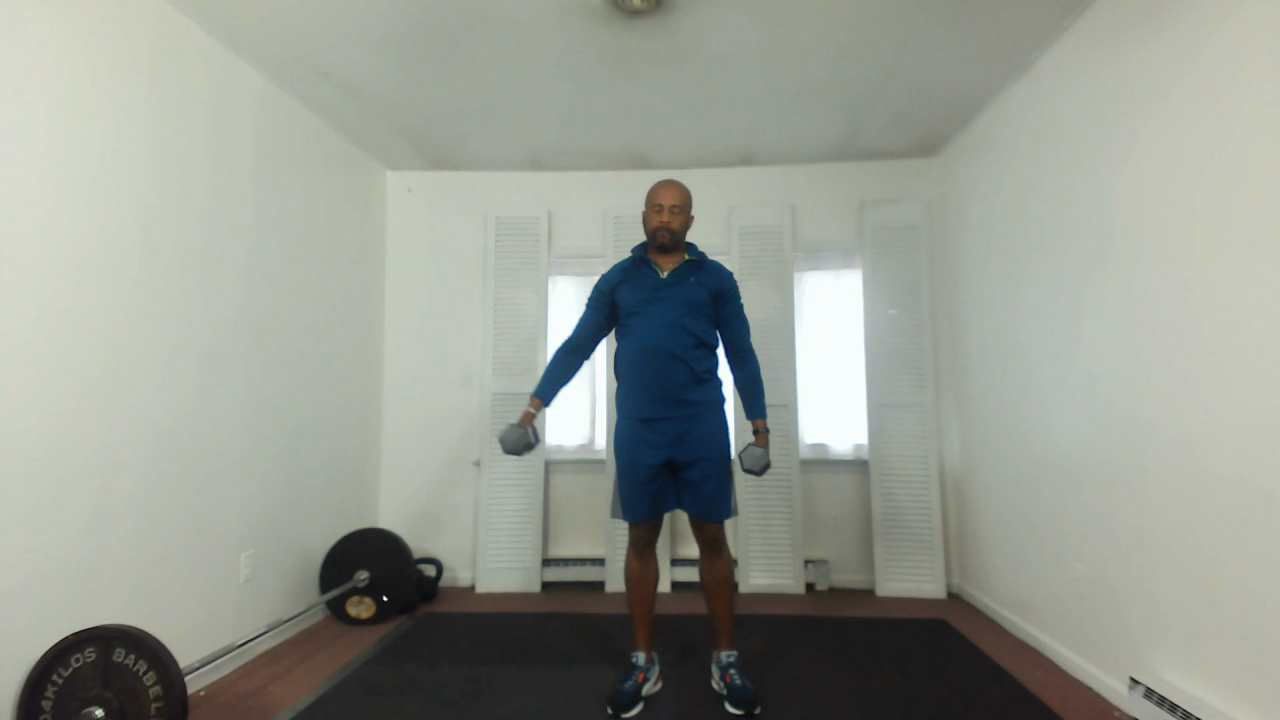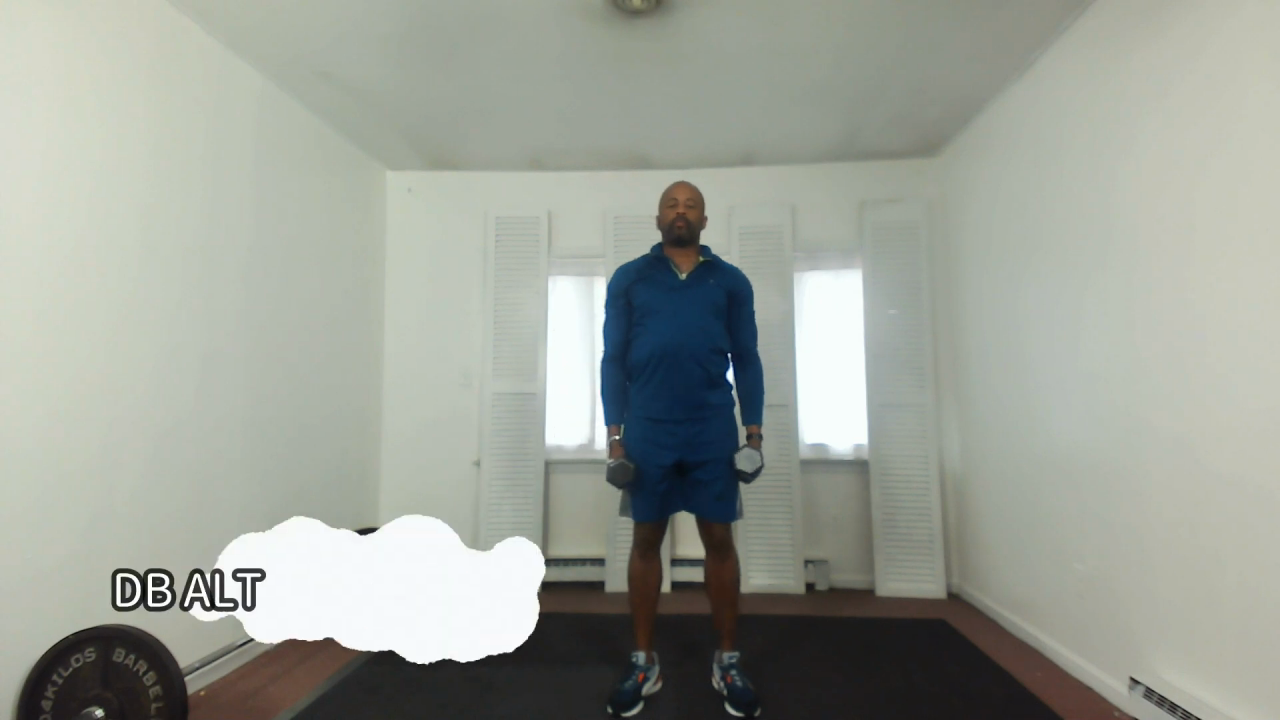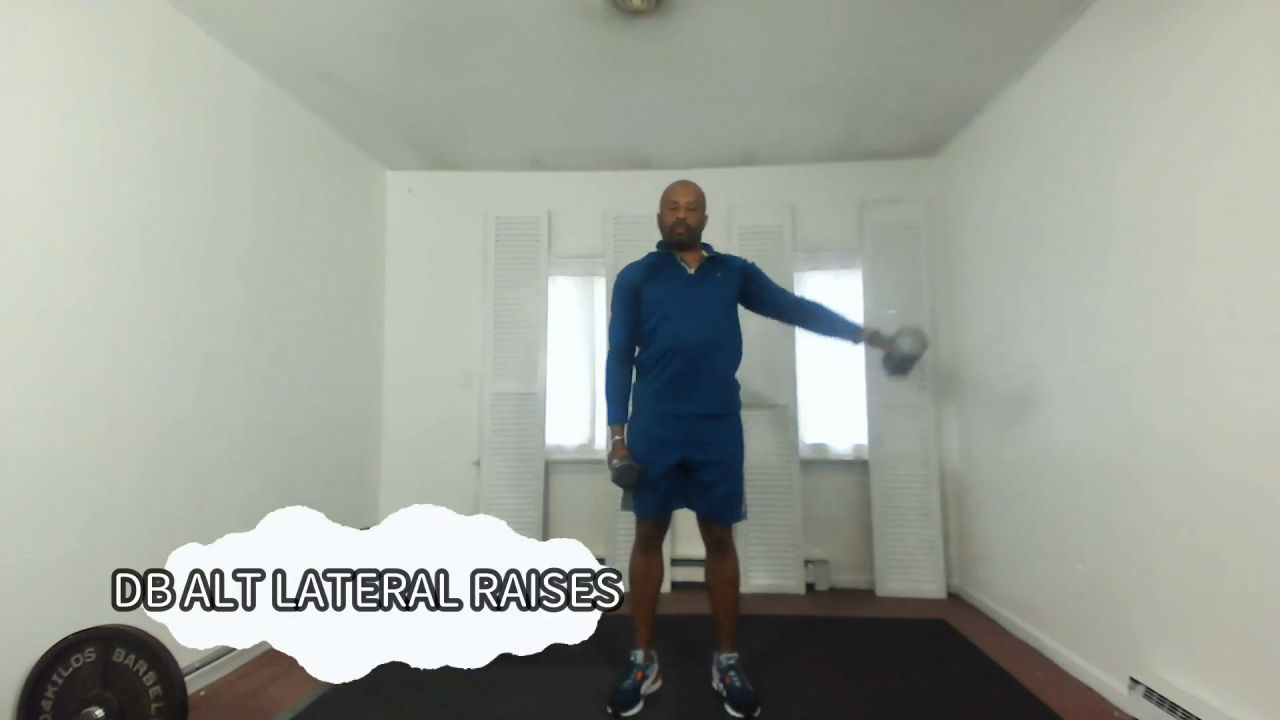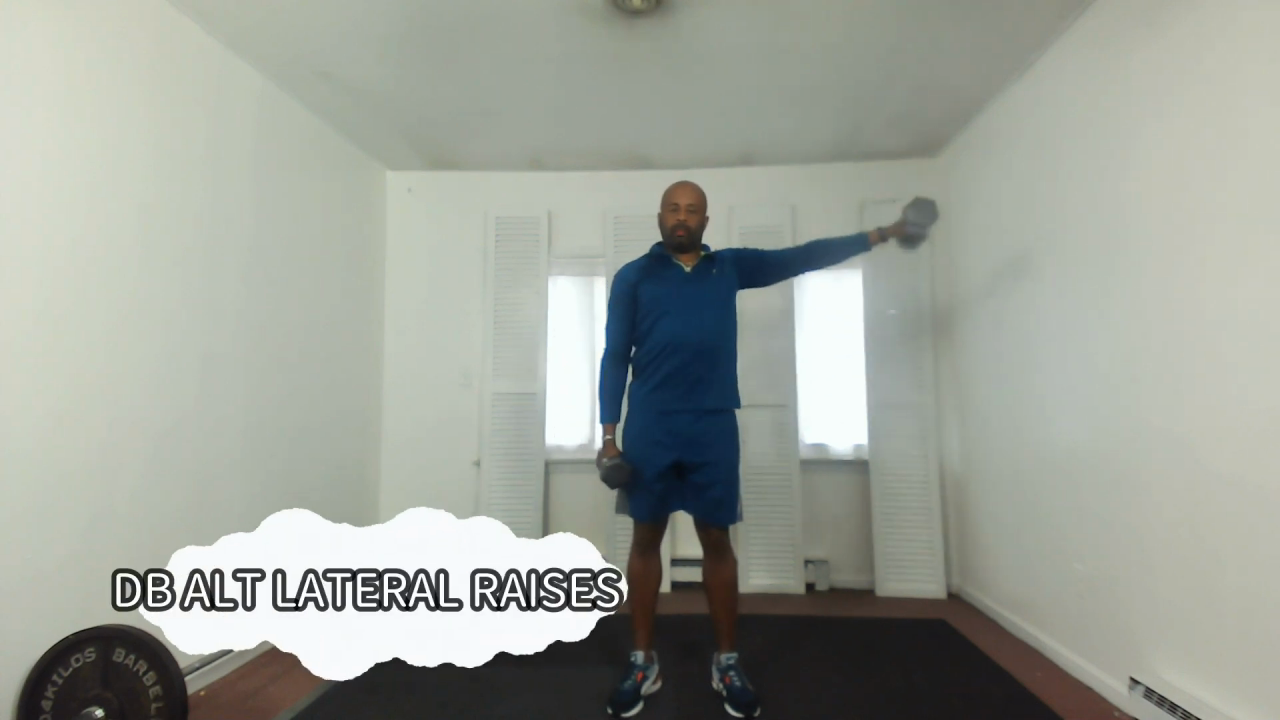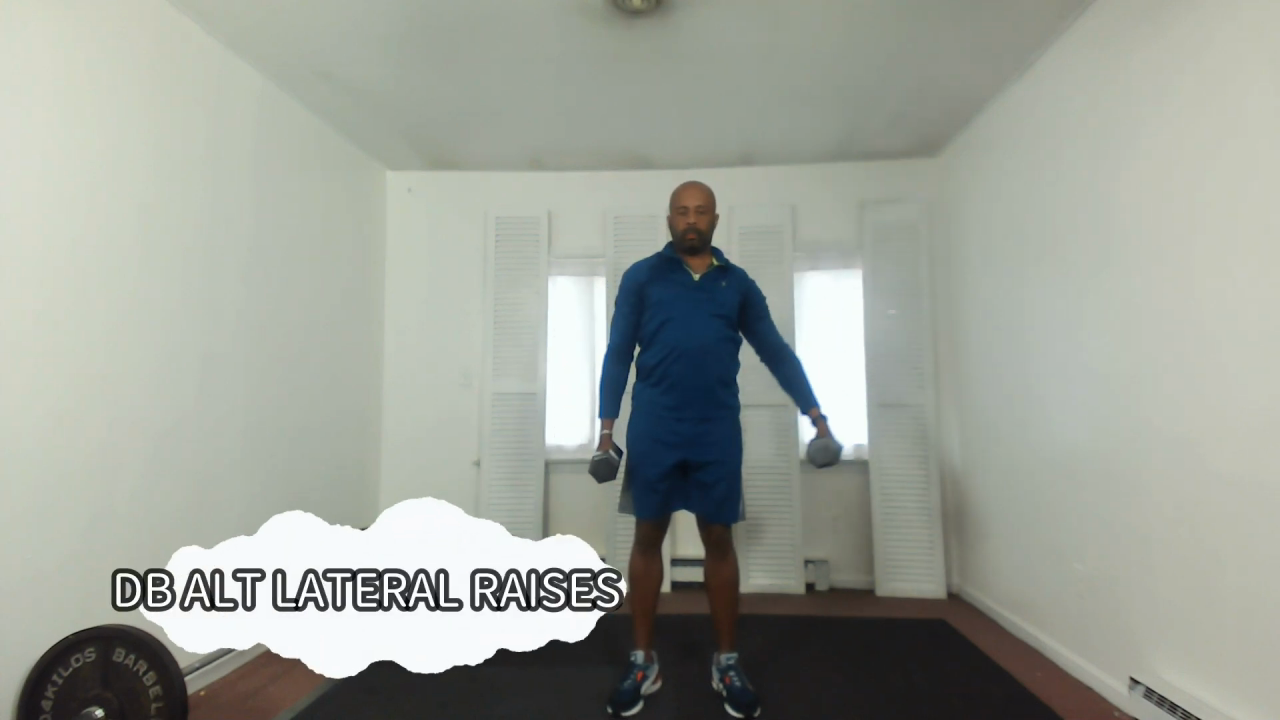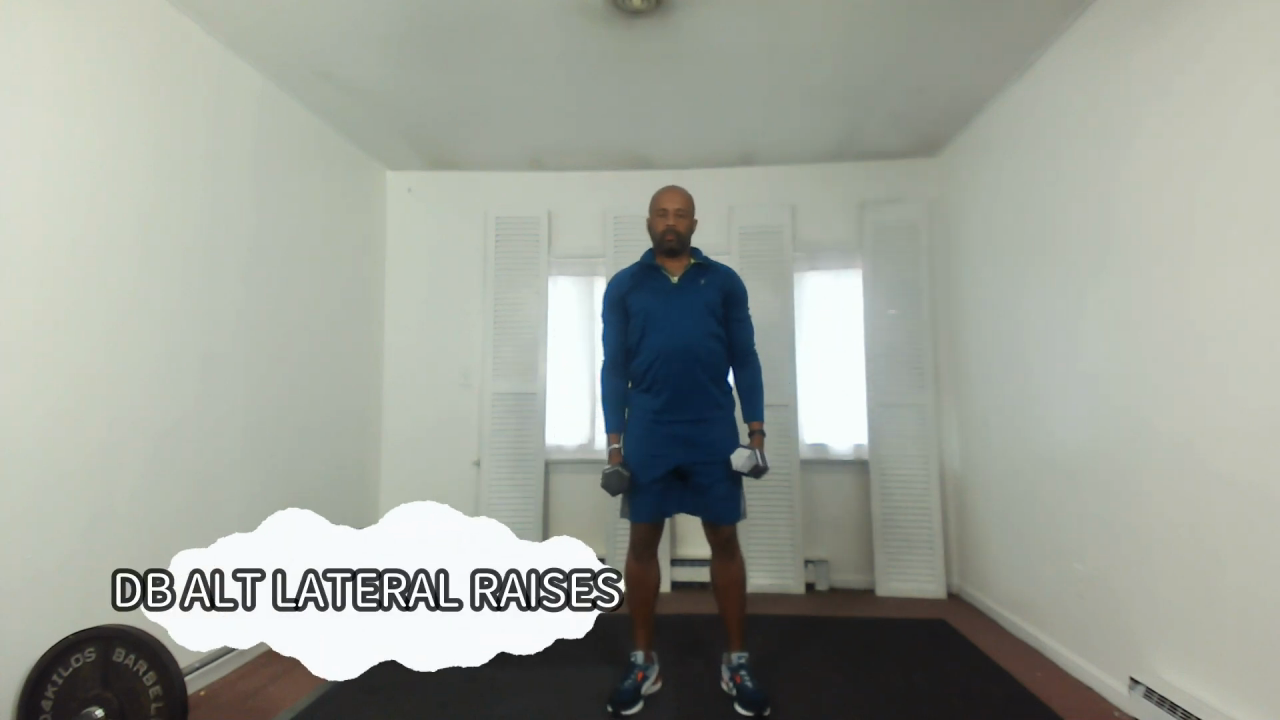
dt=0.7s
person 1, frame 1
left shoulder: (716, 278)
right shoulder: (618, 279)
left elbow: (741, 353)
right elbow: (581, 343)
left wrist: (758, 423)
right wrist: (536, 402)
left hip: (701, 428)
right hip: (638, 430)
left knee: (711, 539)
right knee: (641, 540)
left ankle: (726, 661)
right ankle: (643, 663)
person 1, frame 2
left shoulder: (731, 281)
right shoulder: (629, 279)
left elbow: (747, 361)
right elbow: (614, 359)
left wrist: (753, 429)
right wrist: (615, 432)
left hip: (713, 430)
right hip: (648, 430)
left knee: (718, 540)
right knee: (646, 541)
left ankle: (728, 662)
right ankle: (643, 663)
person 1, frame 3
left shoulder: (735, 272)
right shoulder: (636, 277)
left elbow: (793, 307)
right elbow: (619, 357)
left wrist: (860, 334)
right wrist: (618, 432)
left hip: (718, 427)
right hip: (653, 428)
left knee: (719, 540)
right knee: (648, 536)
left ankle: (727, 663)
right ankle: (642, 661)
person 1, frame 4
left shoulder: (731, 266)
right shoulder: (634, 277)
left elbow: (803, 256)
right elbow: (616, 356)
left wrist: (879, 235)
right wrist: (608, 433)
left hip: (713, 426)
right hip: (649, 427)
left knee: (717, 541)
right knee: (646, 539)
left ankle: (727, 663)
right ankle: (643, 663)
person 1, frame 5
left shoulder: (737, 282)
right shoulder: (641, 277)
left elbow: (775, 351)
right elbow: (618, 353)
left wrist: (814, 411)
right wrist: (606, 426)
left hip: (718, 431)
right hip: (654, 429)
left knee: (719, 541)
right knee: (648, 538)
left ankle: (727, 663)
right ankle: (643, 661)
person 1, frame 6
left shoulder: (724, 281)
right shoulder: (623, 286)
left elbow: (744, 357)
right elbow: (614, 366)
left wrist: (756, 427)
right wrist: (614, 438)
left hip: (713, 430)
right hip: (648, 431)
left knee: (724, 540)
right knee: (643, 540)
left ankle: (736, 663)
right ankle: (642, 663)
